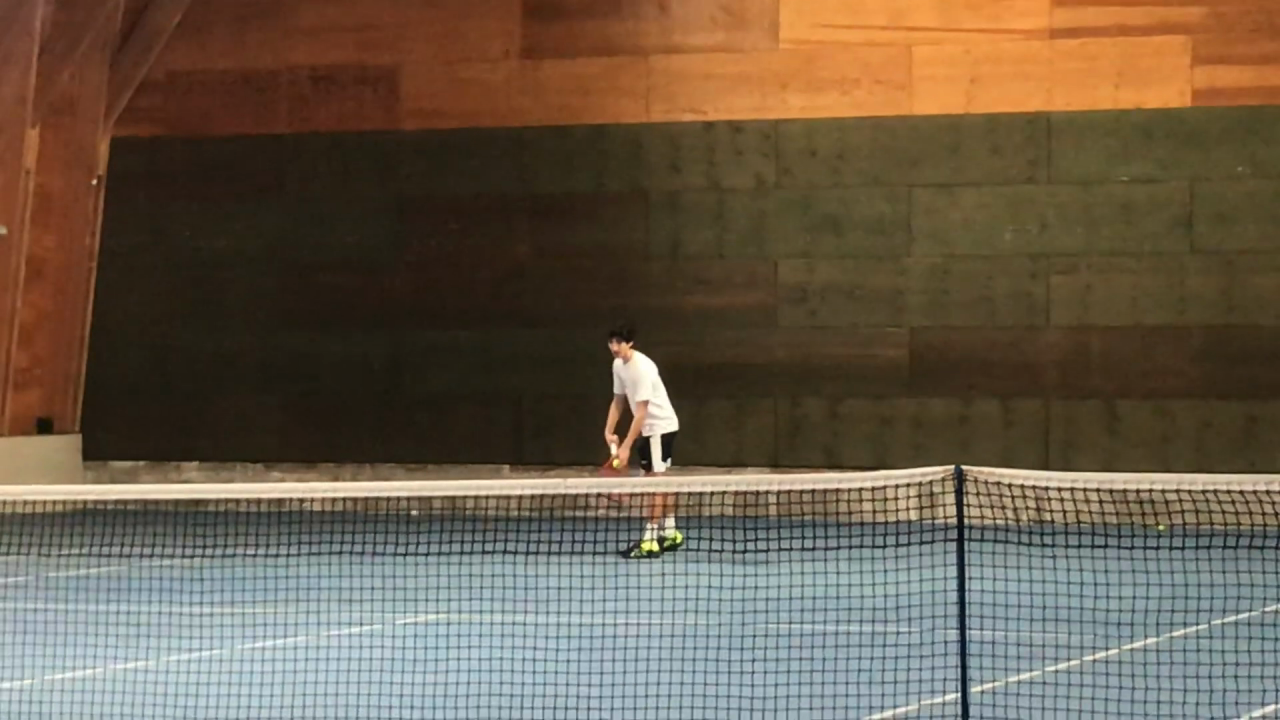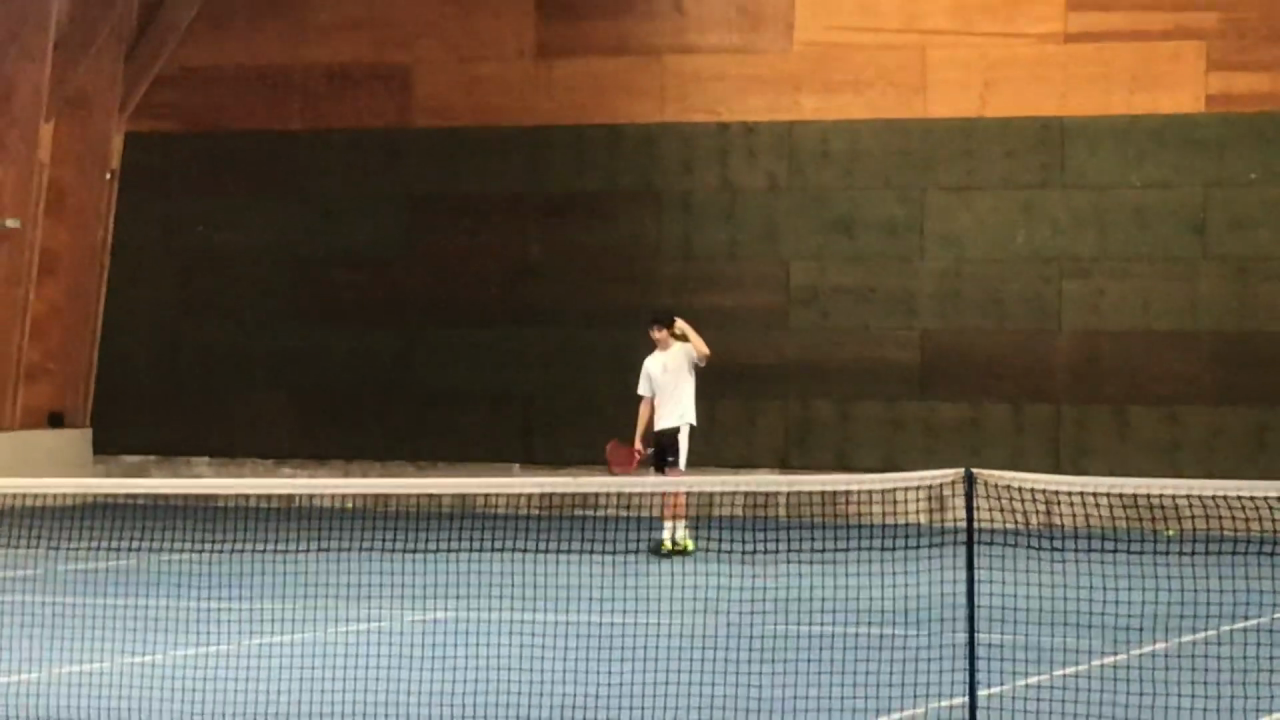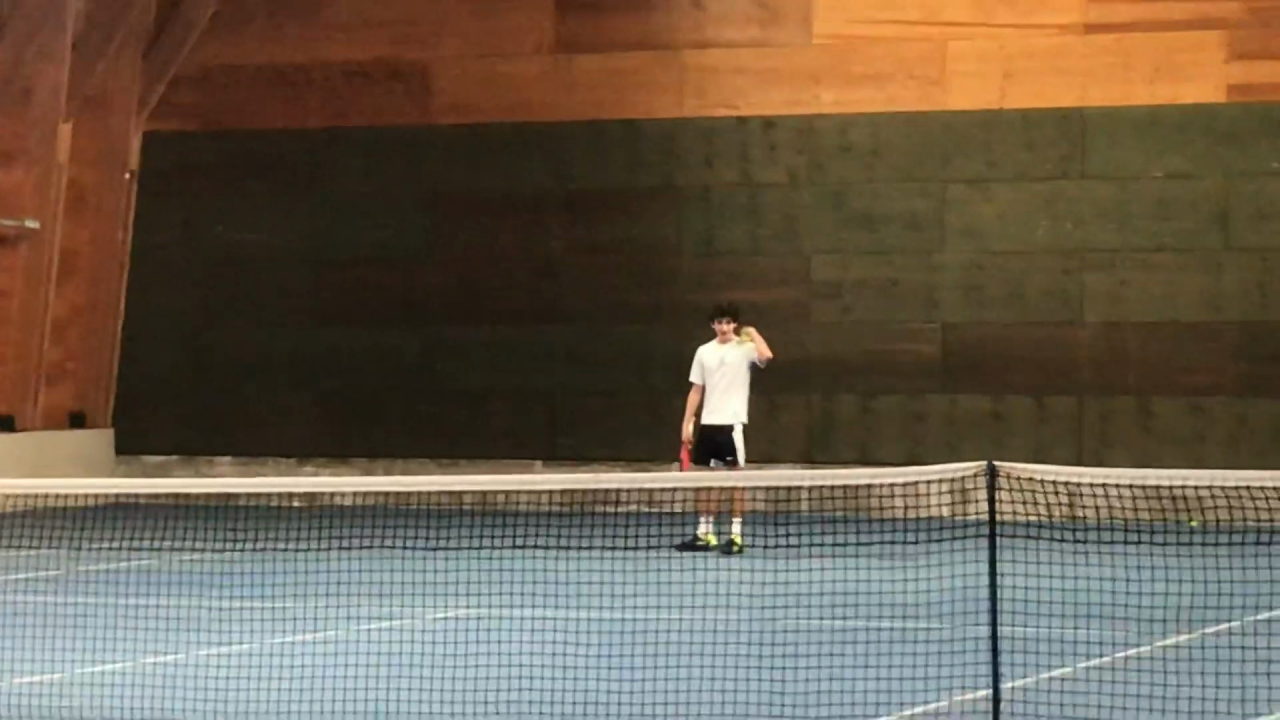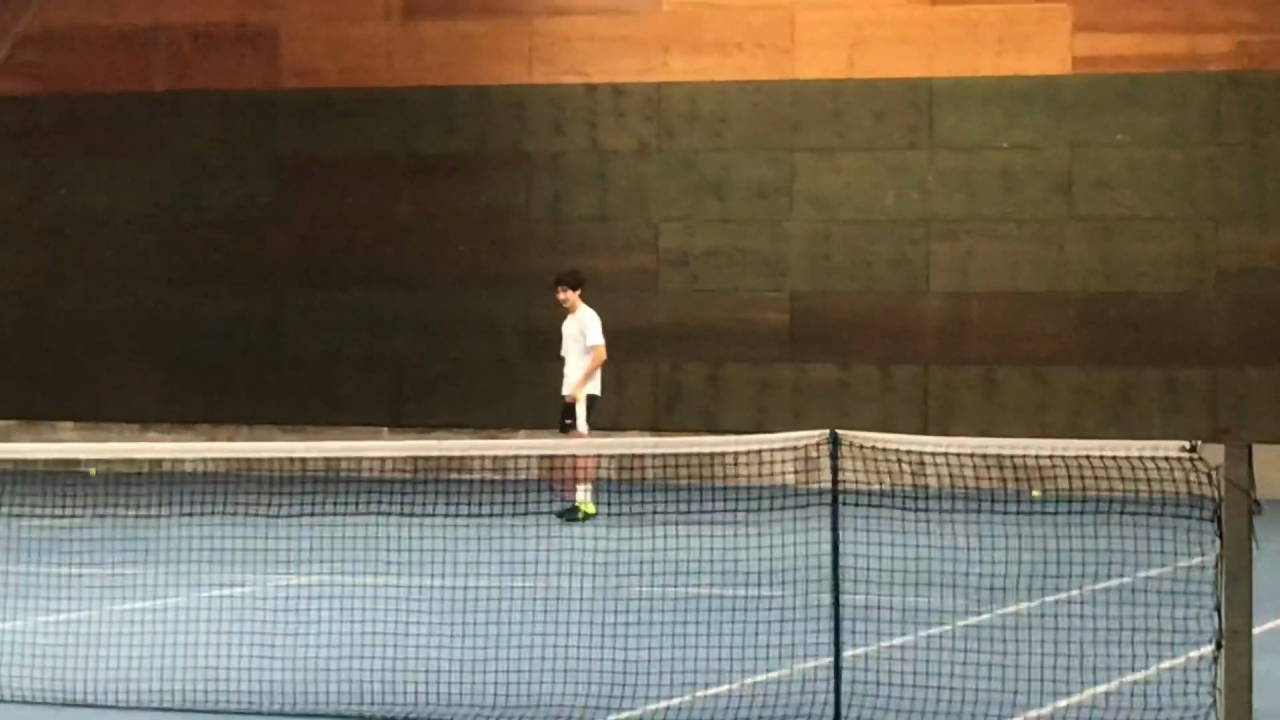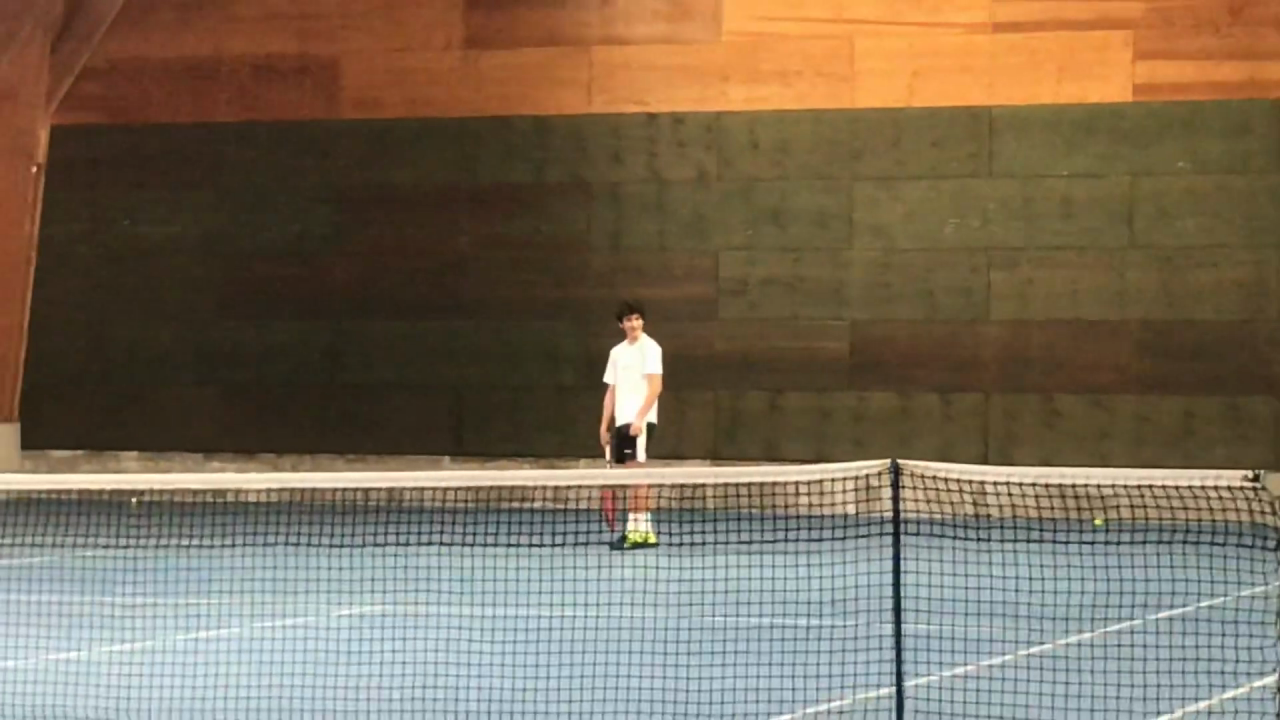
dt=1s
person 1, frame 1
left shoulder: (643, 368)
right shoulder: (618, 365)
left elbow: (641, 412)
right elbow: (618, 400)
left wrist: (626, 447)
right wrist: (609, 431)
left hip: (660, 427)
right hip: (652, 428)
left ankle: (650, 541)
right ankle: (670, 534)
person 1, frame 2
left shoulder: (684, 351)
right shoulder: (649, 362)
left elbow: (705, 353)
right elbow: (646, 402)
left wrist: (686, 328)
right wrist: (638, 437)
left hip: (680, 424)
right hip: (660, 427)
left knee: (674, 479)
left ankle: (667, 539)
right ankle: (681, 539)
person 1, frame 3
left shoulder: (744, 348)
right shoulder: (704, 351)
left elbow: (766, 356)
right elbow: (696, 390)
left wrist: (752, 333)
right wrist: (686, 423)
left hip: (732, 422)
right hip: (708, 422)
left ankle: (736, 535)
right ankle: (704, 534)
person 1, frame 4
left shoulder: (588, 317)
right shoulder: (568, 321)
left elbow: (600, 354)
left wrist: (579, 385)
right wrist: (569, 388)
left hip: (583, 391)
right hip: (570, 391)
left knee: (579, 442)
left ankle: (584, 502)
right ankle: (583, 501)
person 1, frame 5
left shoulder: (650, 347)
right shoulder: (617, 351)
left elbow: (656, 386)
right elbow: (611, 391)
left wrist: (640, 417)
right wrist: (604, 425)
left hip: (640, 420)
right hip: (622, 421)
left knee: (634, 472)
left ankle: (635, 531)
right ankle: (644, 530)
